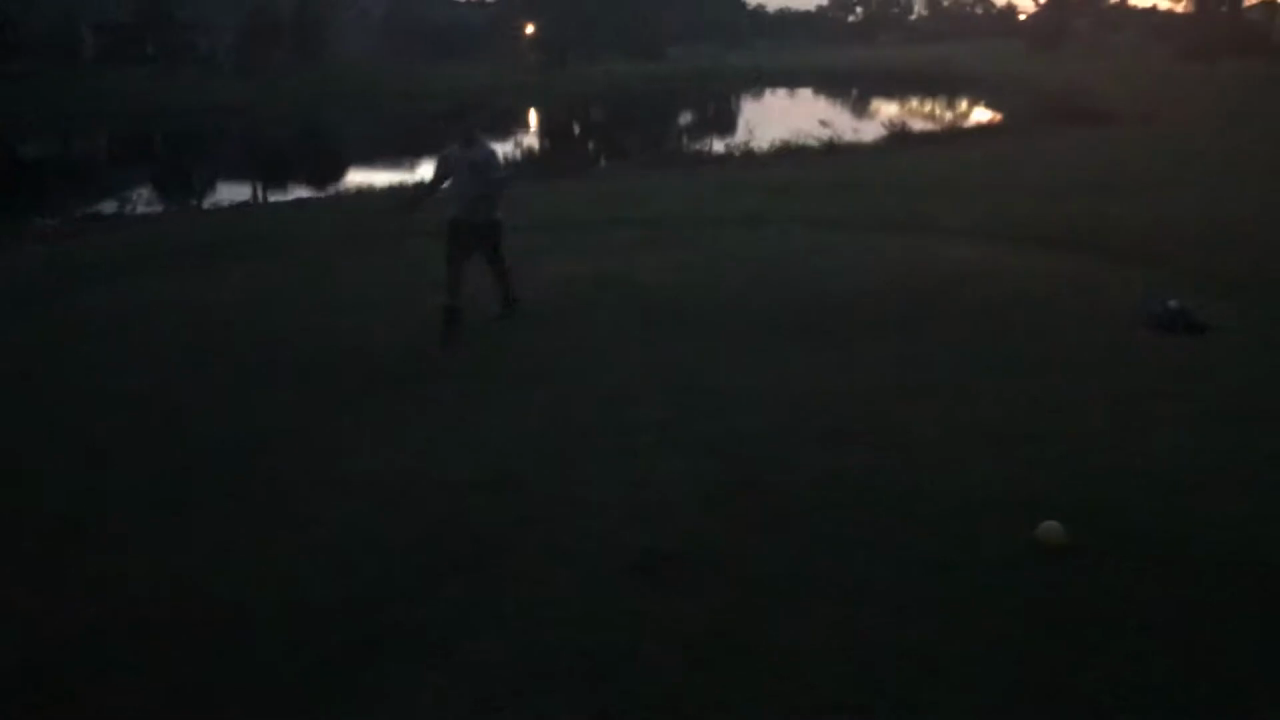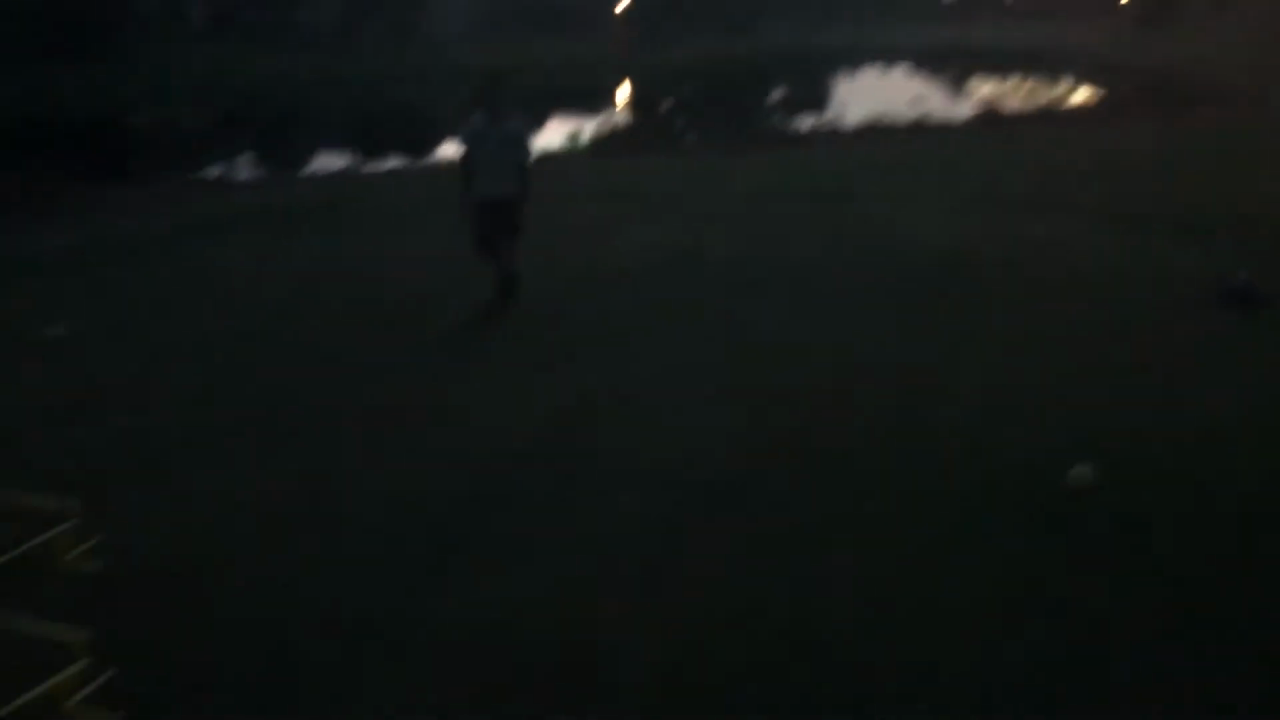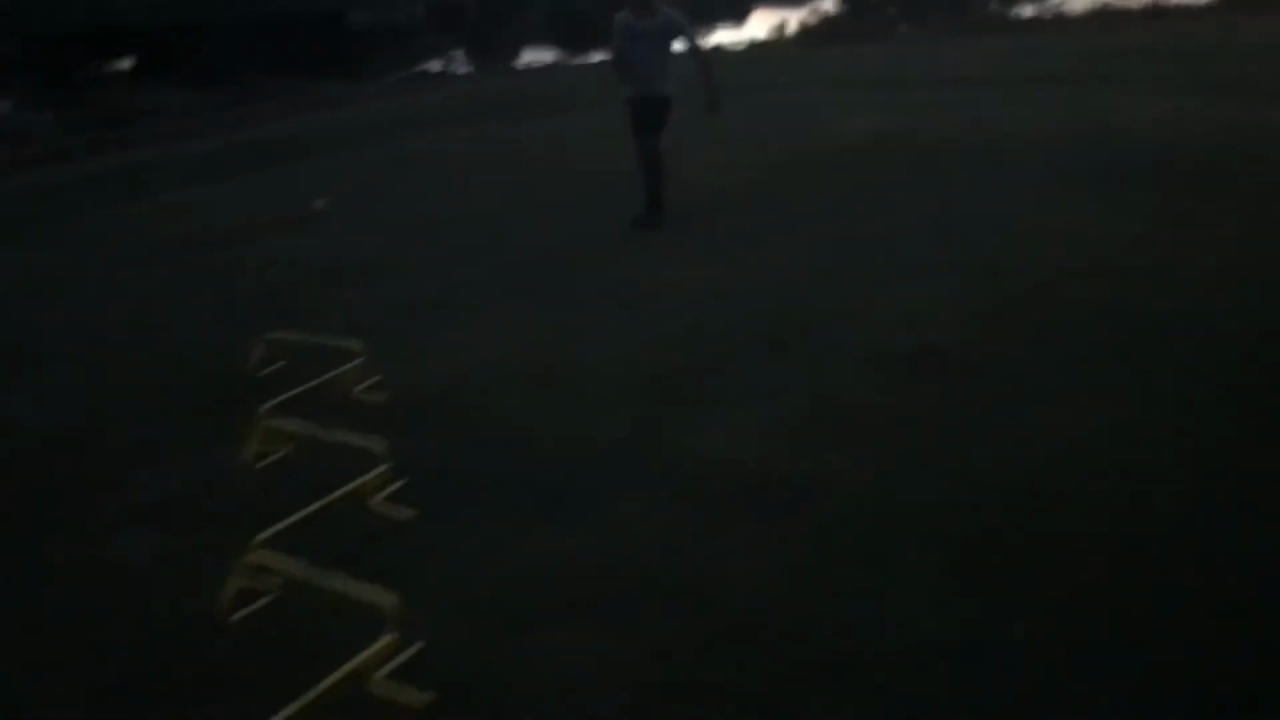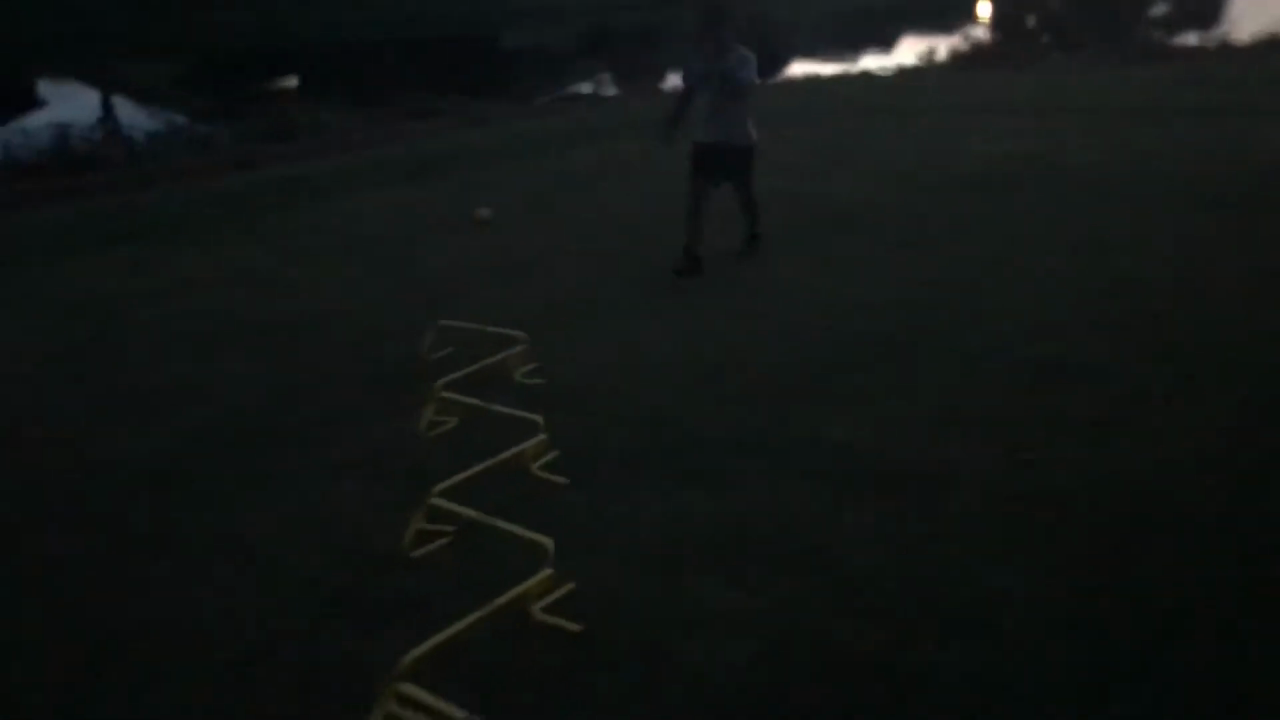
dt=0.7s
person 1, frame 1
left shoulder: (486, 154)
right shoulder: (450, 153)
left elbow: (495, 191)
right elbow: (436, 182)
right wrist: (417, 197)
left hip: (486, 220)
right hip: (459, 219)
left knee: (495, 265)
right knee: (453, 265)
left ankle: (508, 300)
right ankle: (451, 319)
person 1, frame 2
left shoulder: (516, 128)
right shoulder: (476, 124)
left elbow: (522, 168)
right elbow: (468, 161)
left wrist: (521, 204)
right wrist: (466, 194)
left hip: (509, 196)
right hip: (482, 196)
left knee: (506, 244)
right knee: (483, 246)
left ankle: (506, 291)
right ankle: (507, 277)
person 1, frame 3
right shoulder: (622, 20)
left elbow: (697, 53)
right elbow: (618, 61)
left wrist: (710, 91)
right wrist: (633, 81)
left hip: (659, 91)
right hip: (636, 92)
left knee: (651, 145)
right knee: (643, 147)
left ankle: (654, 205)
right ankle: (653, 202)
person 1, frame 4
left shoulder: (744, 59)
right shoulder: (698, 61)
left elbow: (740, 93)
right elbow: (688, 94)
left wrist: (707, 67)
right wrist: (672, 125)
left hip: (739, 140)
right hip: (706, 139)
left knee: (744, 192)
right knee: (696, 195)
left ankle: (753, 233)
right ankle: (691, 256)
